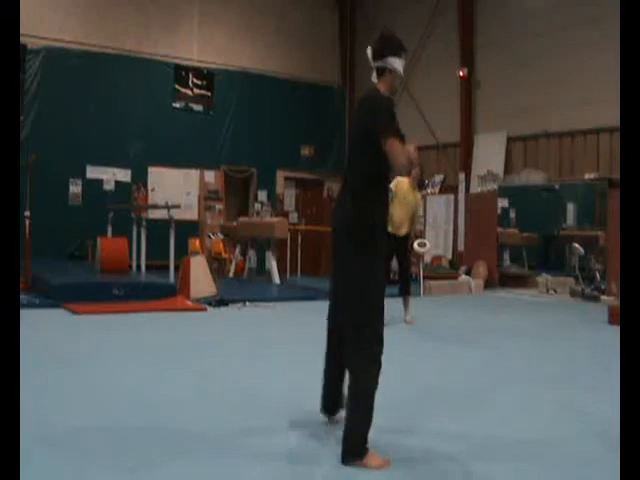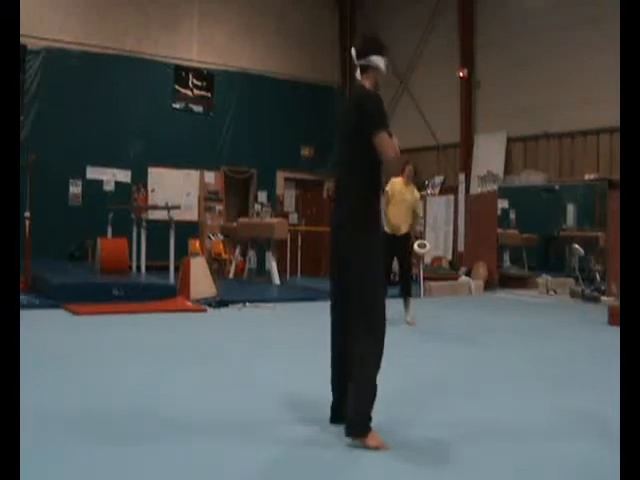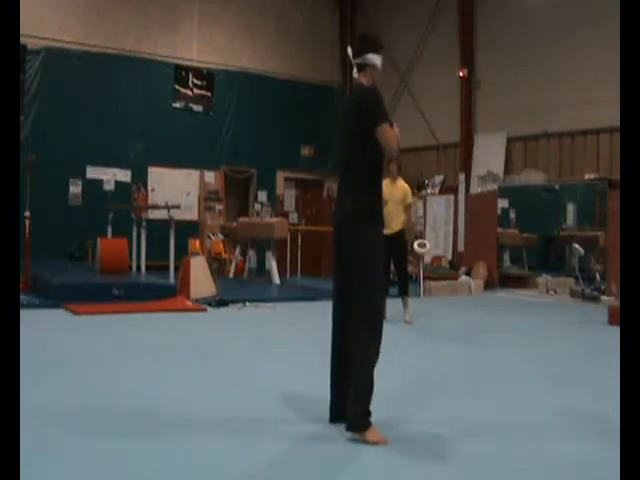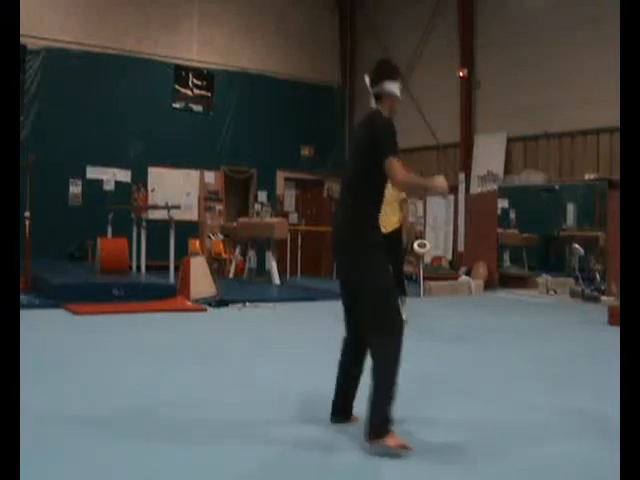
dt=0.3s
person 1, frame 1
left shoulder: (367, 103)
right shoulder: (380, 104)
right elbow: (399, 163)
right wrist: (410, 153)
left hip: (347, 225)
right hip: (364, 231)
left knee: (343, 318)
right knee: (366, 334)
left ankle: (331, 400)
right ankle: (356, 446)
person 1, frame 2
left shoulder: (352, 101)
right shoulder: (369, 100)
right elbow: (388, 157)
right wrist: (395, 145)
left hip: (343, 222)
right hip: (361, 223)
left knee: (344, 315)
right knee: (369, 319)
left ankle: (341, 408)
right ankle: (359, 423)
person 1, frame 3
left shoulder: (351, 101)
right shoulder: (368, 95)
right elbow: (390, 147)
right wrist: (396, 135)
left hip: (345, 217)
right hip: (363, 219)
left knee: (346, 312)
right knee: (368, 316)
left ankle: (340, 408)
right ankle: (358, 418)
person 1, frame 4
left shoulder: (365, 124)
right shoulder: (381, 125)
right elbow: (399, 179)
left wrist: (419, 185)
right wrist: (434, 185)
left hip: (346, 235)
right hip: (361, 237)
left knee: (358, 326)
right knee: (386, 325)
left ankle: (342, 409)
right ankle: (379, 427)
person 2, frame 1
left shoulder: (418, 197)
right shoulder: (398, 182)
left elbow: (413, 219)
right elbow: (387, 201)
left wrist: (410, 237)
right wrist: (392, 220)
left hip: (404, 236)
right hip: (389, 233)
left knee: (405, 272)
left ankle: (407, 312)
person 2, frame 2
left shoulder: (416, 194)
right shoulder: (393, 182)
left elbow: (415, 217)
right elbow: (384, 204)
left wrist: (411, 236)
right wrist: (389, 222)
left hip: (404, 236)
right hip: (389, 233)
left knee: (406, 273)
right knee: (385, 270)
left ankle: (407, 313)
person 2, frame 3
left shoulder: (404, 187)
right shoulder: (381, 184)
left elbow: (408, 212)
left wrist: (407, 234)
left hip: (398, 233)
right hip: (383, 233)
left knee: (402, 271)
right knee: (383, 271)
left ankle: (406, 311)
person 2, frame 4
left shoulder: (396, 186)
left elbow: (404, 207)
left wrist: (403, 228)
left hip: (394, 231)
right hip: (380, 232)
left knee: (398, 270)
left ankle: (403, 308)
